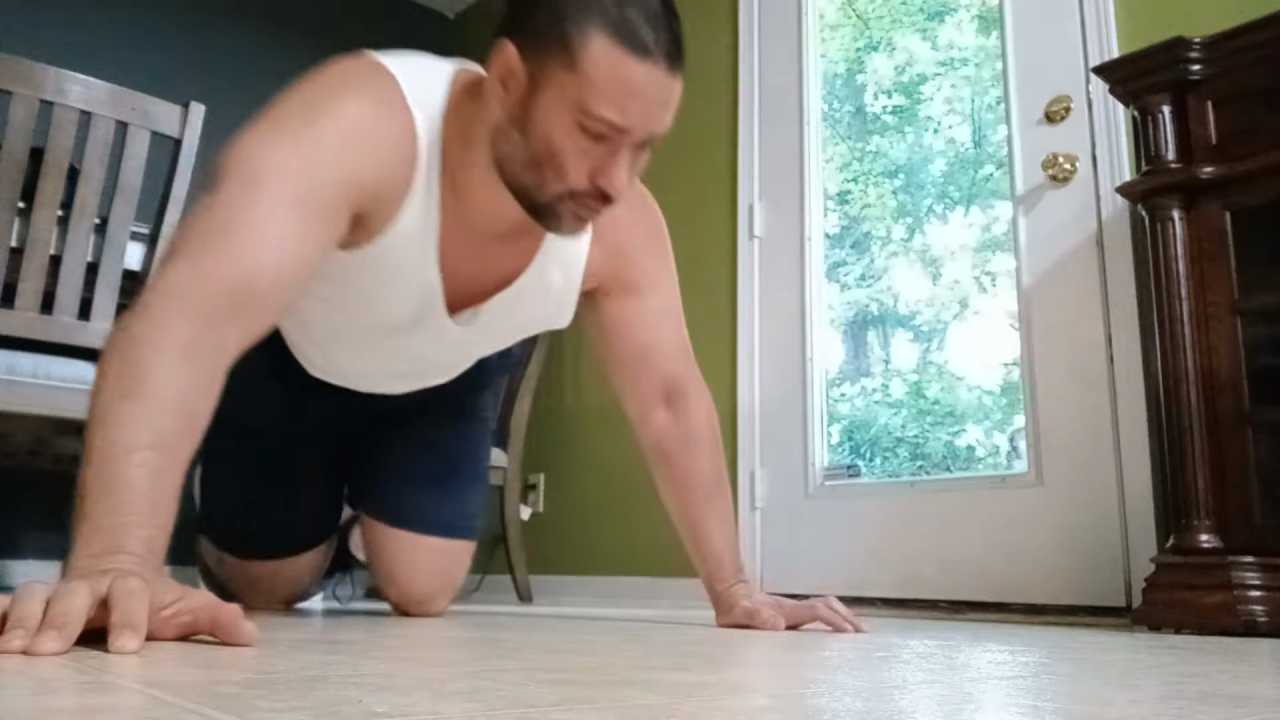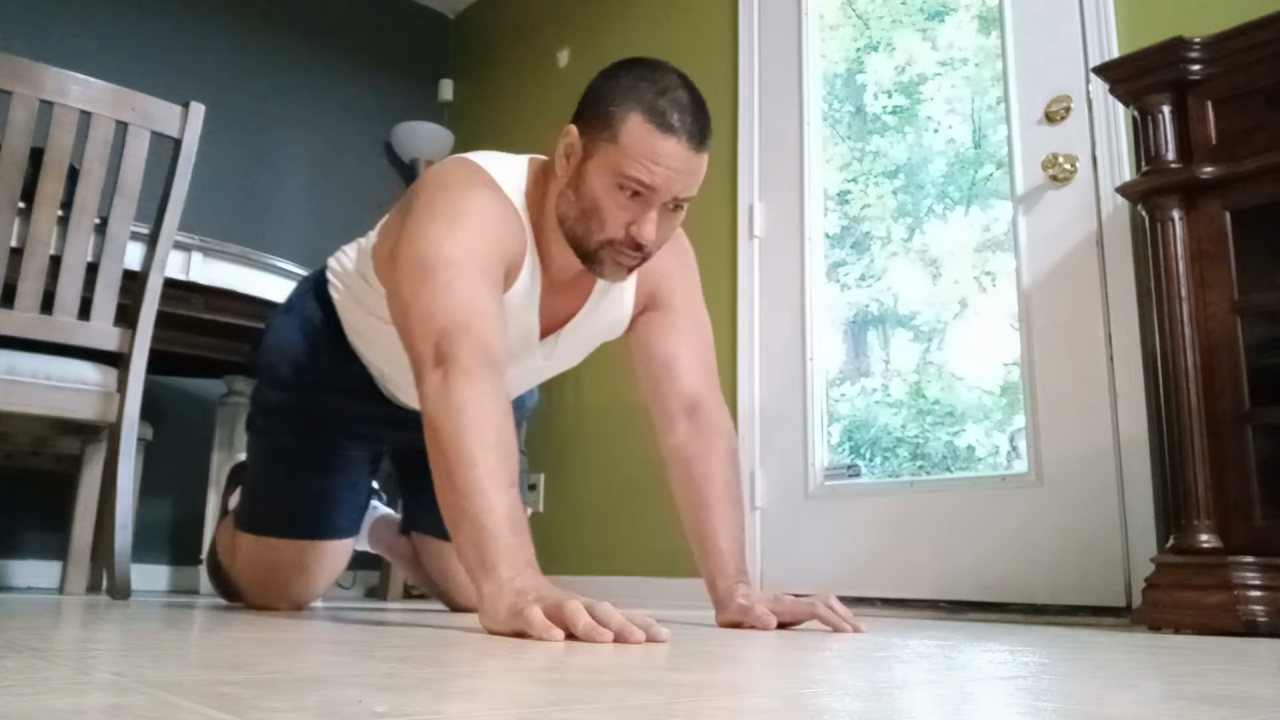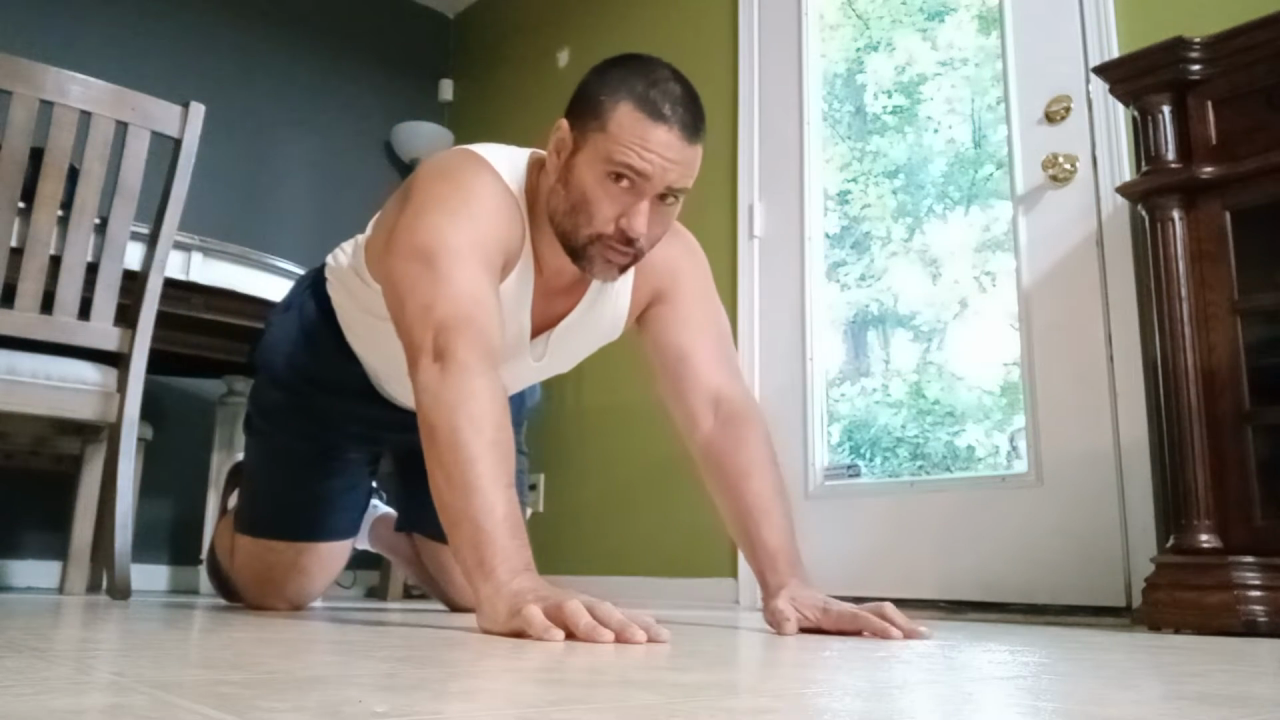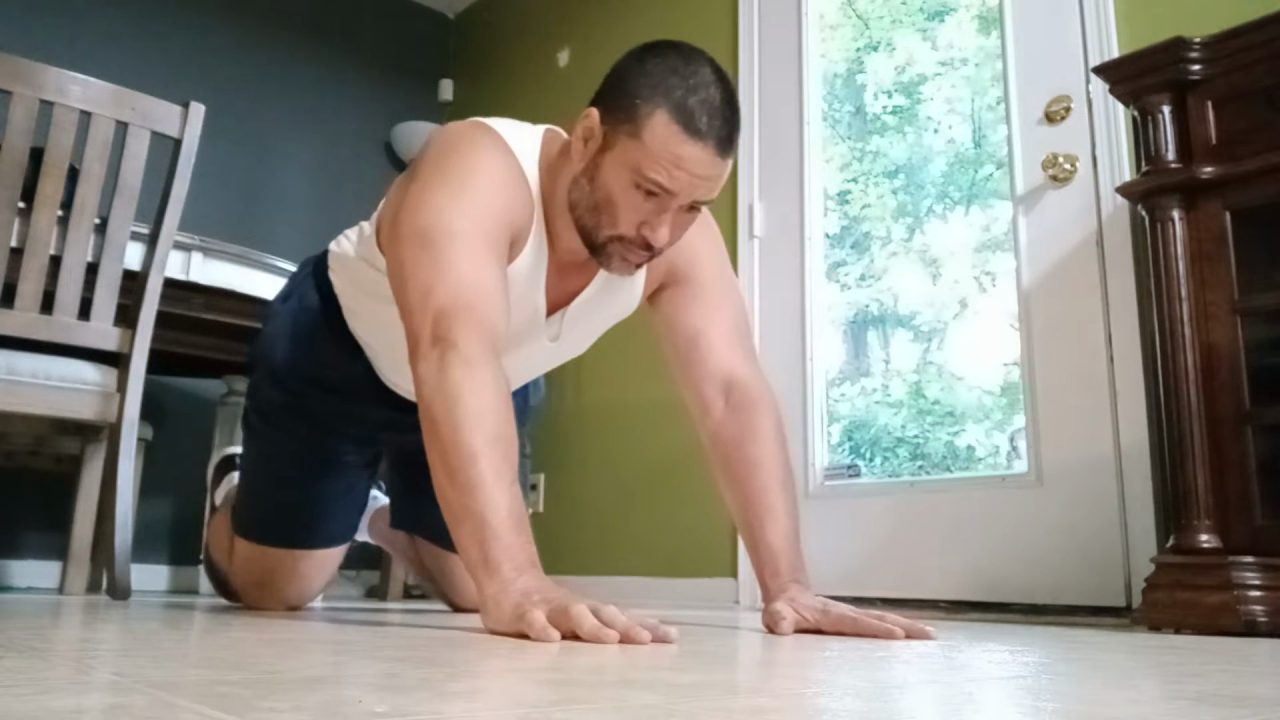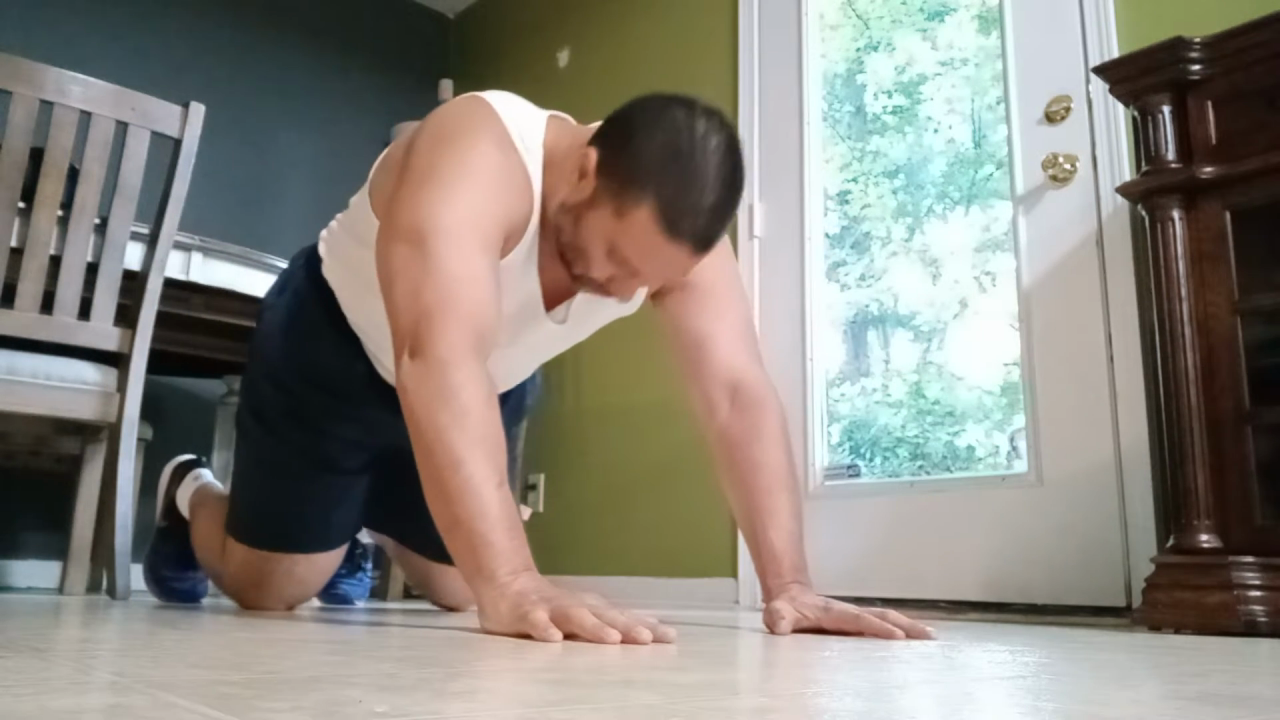
dt=1s
person 1, frame 1
left shoulder: (623, 229)
right shoulder: (364, 122)
left elbow: (670, 401)
right elbow: (188, 321)
left wrist: (731, 588)
right wrist: (117, 563)
left hip: (438, 381)
right hip: (286, 361)
left knee: (422, 597)
right knee: (267, 586)
left ankle: (361, 523)
person 1, frame 2
left shoulder: (663, 264)
right shoulder: (470, 207)
left elbow: (693, 418)
right elbow: (458, 376)
left wrist: (732, 589)
right wrist: (512, 585)
left hip: (486, 394)
right hip: (337, 360)
left knee: (471, 589)
right knee: (280, 588)
left ankle: (391, 530)
right ankle: (249, 500)
person 1, frame 3
left shoulder: (668, 262)
right shoulder: (466, 199)
left elbow: (722, 412)
right elbow: (454, 371)
left wrist: (787, 584)
right wrist: (512, 586)
left hip: (479, 392)
right hip: (335, 357)
left knee: (471, 587)
right knee: (280, 589)
left ankle: (398, 530)
right ankle: (248, 499)
person 1, frame 4
left shoulder: (683, 241)
right shoulder: (477, 170)
left elbow: (733, 395)
right elbow: (453, 358)
left wrist: (788, 586)
right wrist: (517, 583)
left hip: (477, 389)
right hip: (335, 348)
left knee: (472, 594)
right knee: (278, 589)
left ankle: (383, 522)
right ankle: (235, 496)
person 1, frame 5
left shoulder: (667, 227)
right shoulder: (477, 158)
left elbow: (738, 394)
right elbow: (438, 361)
left wrist: (788, 585)
right wrist: (513, 585)
left hip: (481, 384)
right hip: (334, 344)
left knee: (458, 589)
right knee: (272, 587)
left ankle: (367, 513)
right ankle: (191, 497)
